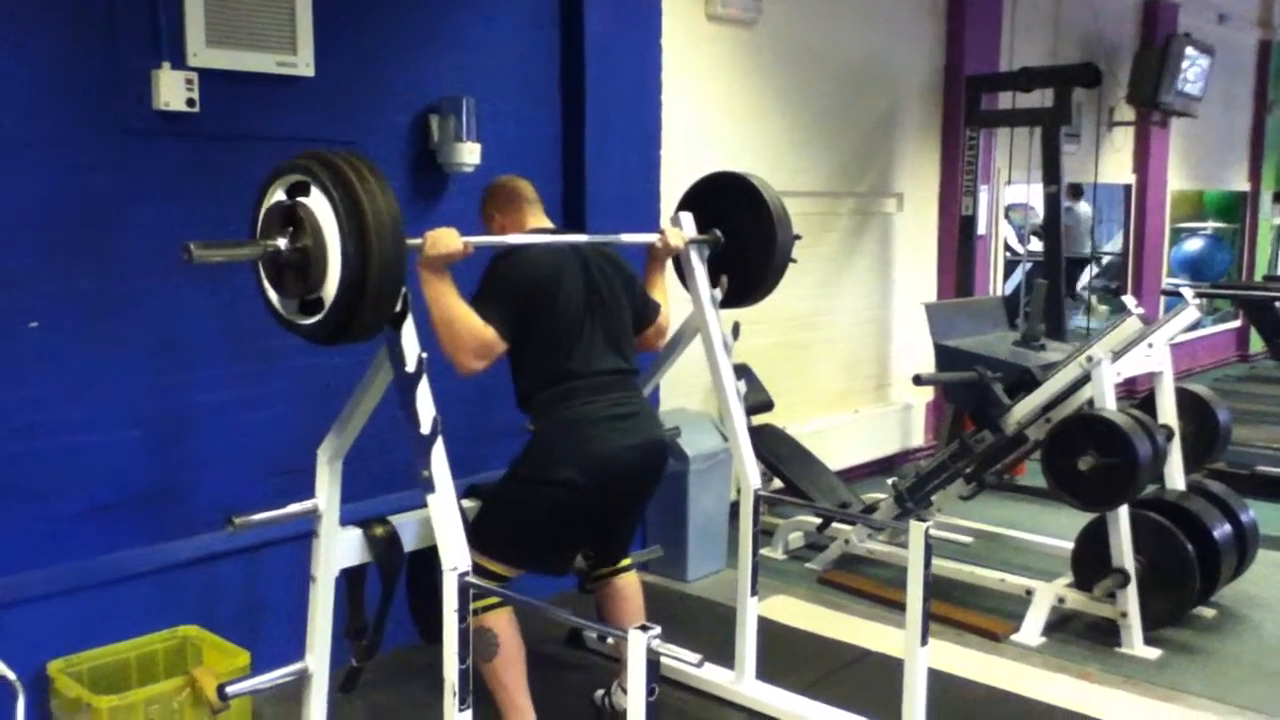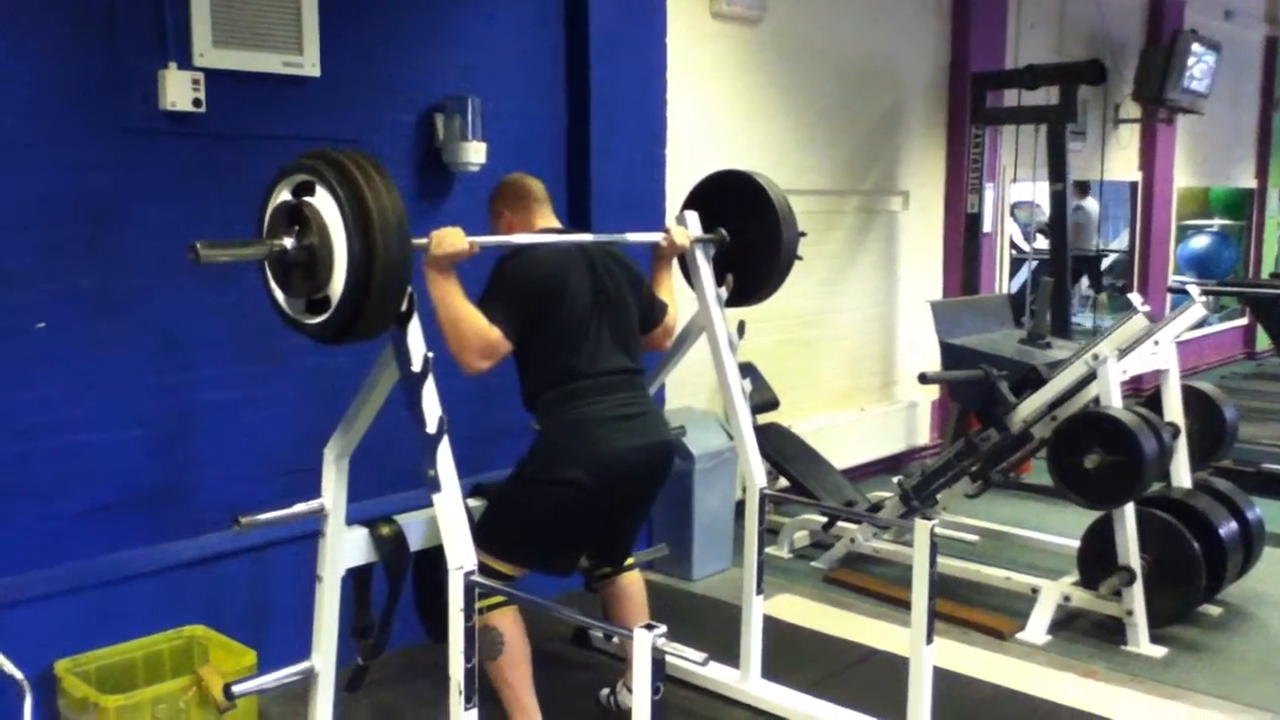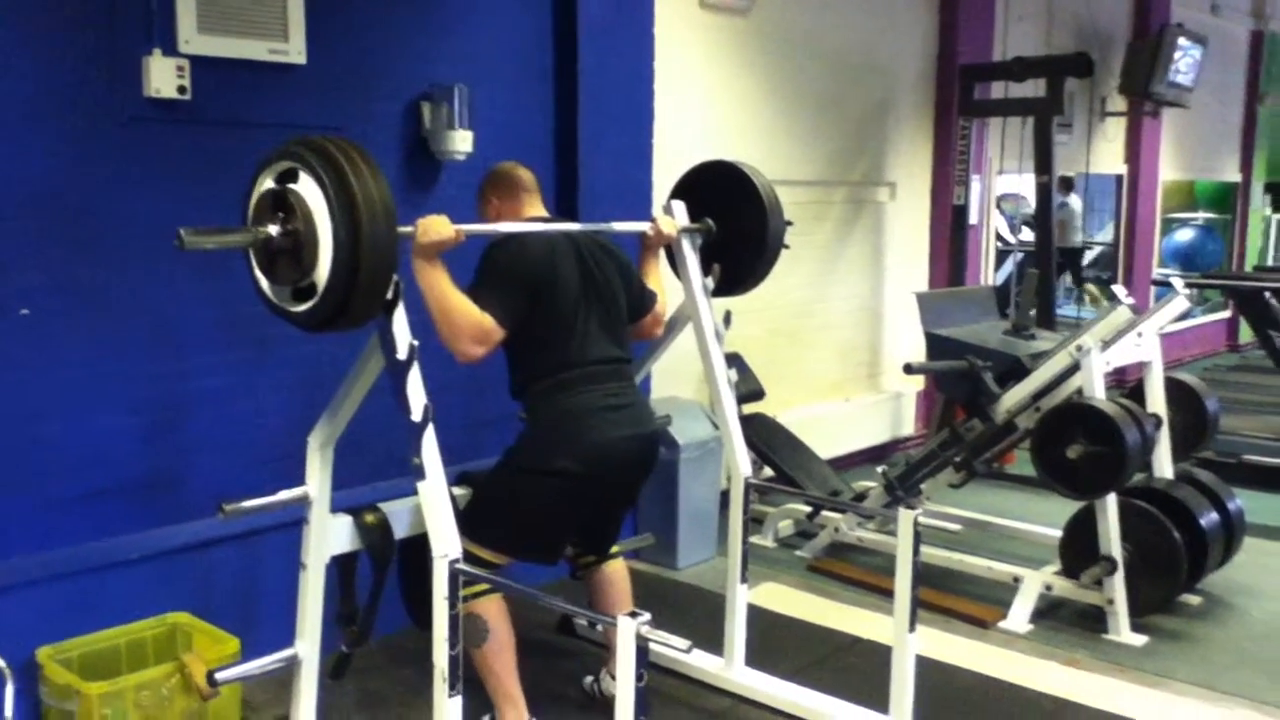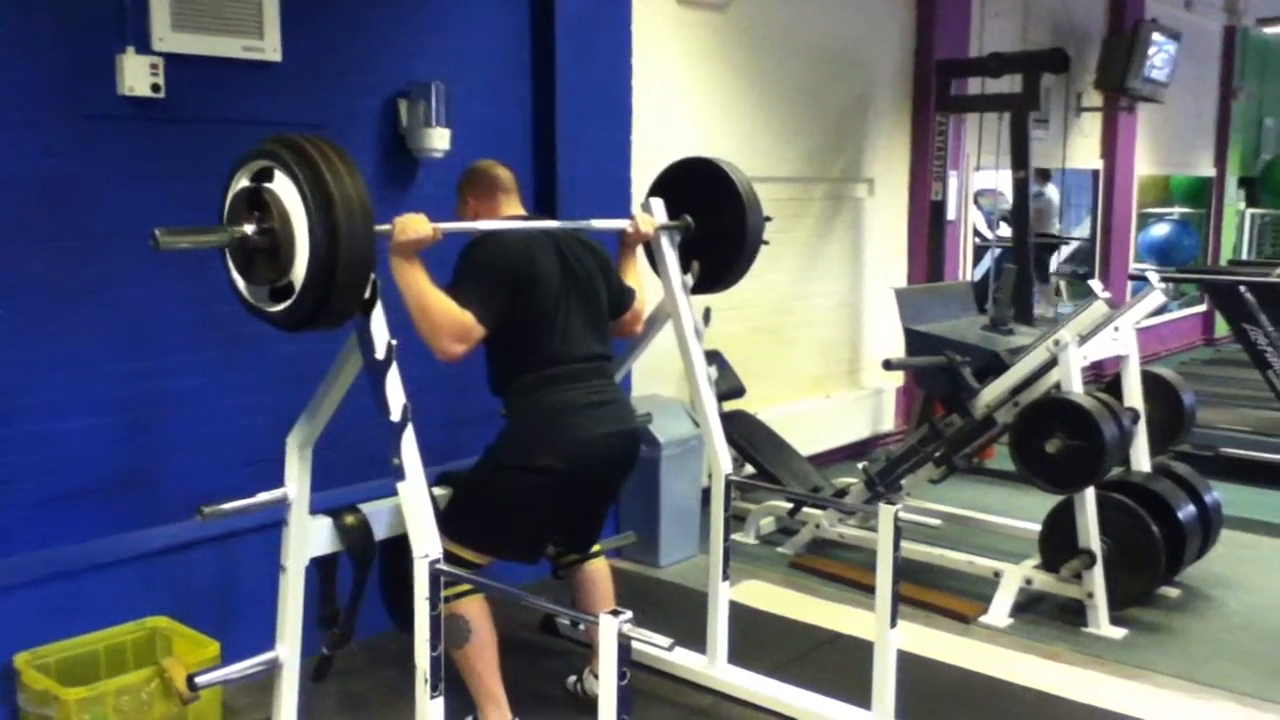
dt=0.2s
person 1, frame 1
left shoulder: (516, 264)
right shoulder: (608, 259)
left elbow: (471, 353)
right elbow: (654, 335)
left wrist: (434, 272)
right wrist: (659, 262)
left hip: (576, 448)
right hip: (645, 438)
left knee: (477, 579)
right knee: (609, 556)
person 1, frame 2
left shoulder: (523, 265)
right shoulder: (614, 258)
left elbow: (478, 353)
right elbow: (662, 335)
left wrist: (440, 274)
right wrist: (665, 262)
left hip: (582, 449)
right hip: (651, 439)
left knee: (483, 577)
right knee: (611, 556)
person 1, frame 3
left shoulder: (513, 253)
right shoulder: (603, 248)
left elbow: (470, 341)
right elbow: (651, 324)
left wrist: (427, 261)
right wrist: (653, 251)
left hip: (570, 439)
right hip: (637, 430)
left knee: (468, 565)
right knee: (595, 545)
person 1, frame 4
left shoulder: (492, 250)
right shoulder: (583, 245)
left elbow: (452, 339)
right elbow: (632, 322)
left wrist: (405, 259)
right wrist: (631, 249)
left hip: (553, 436)
right hip: (618, 427)
left knee: (449, 565)
right knee: (577, 543)
right ankle: (606, 674)
